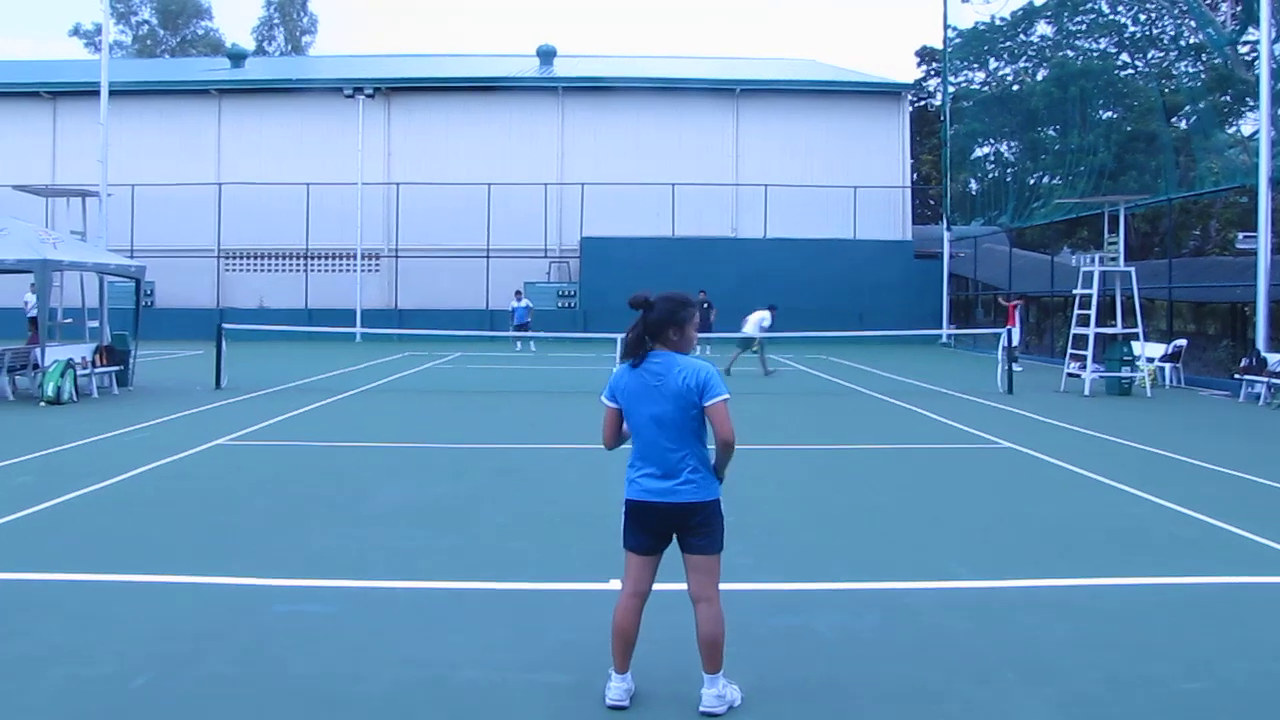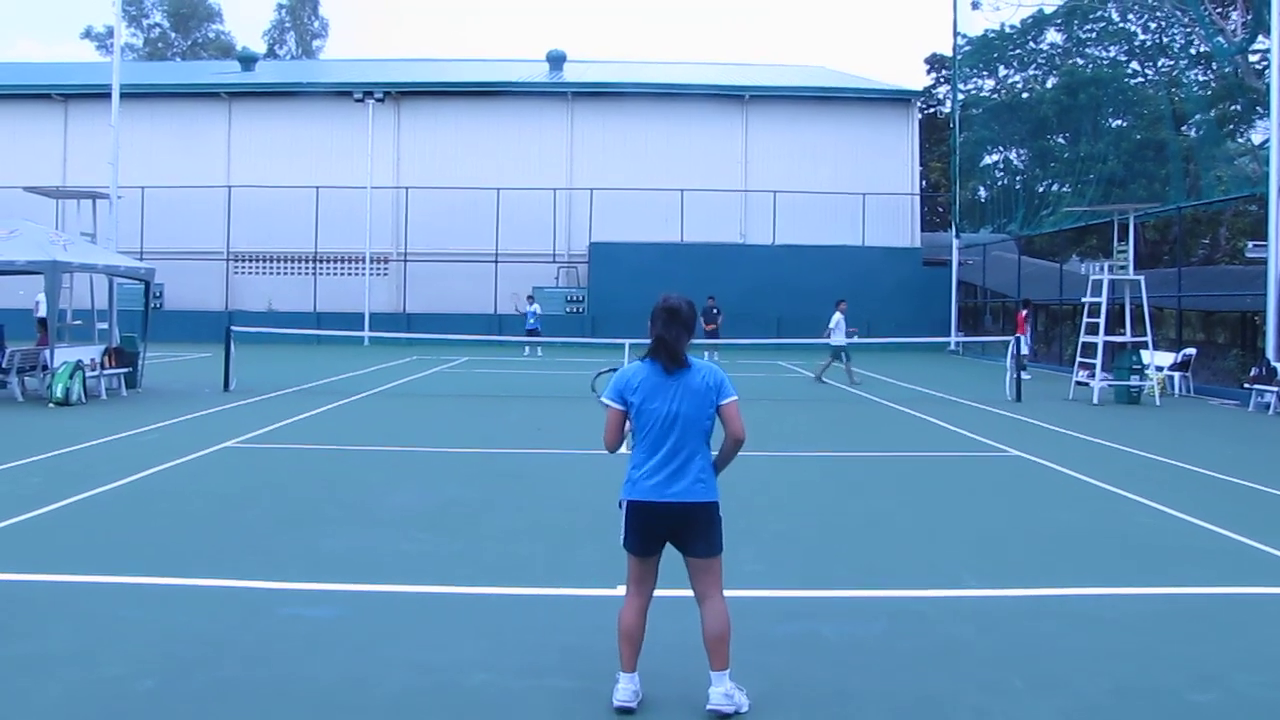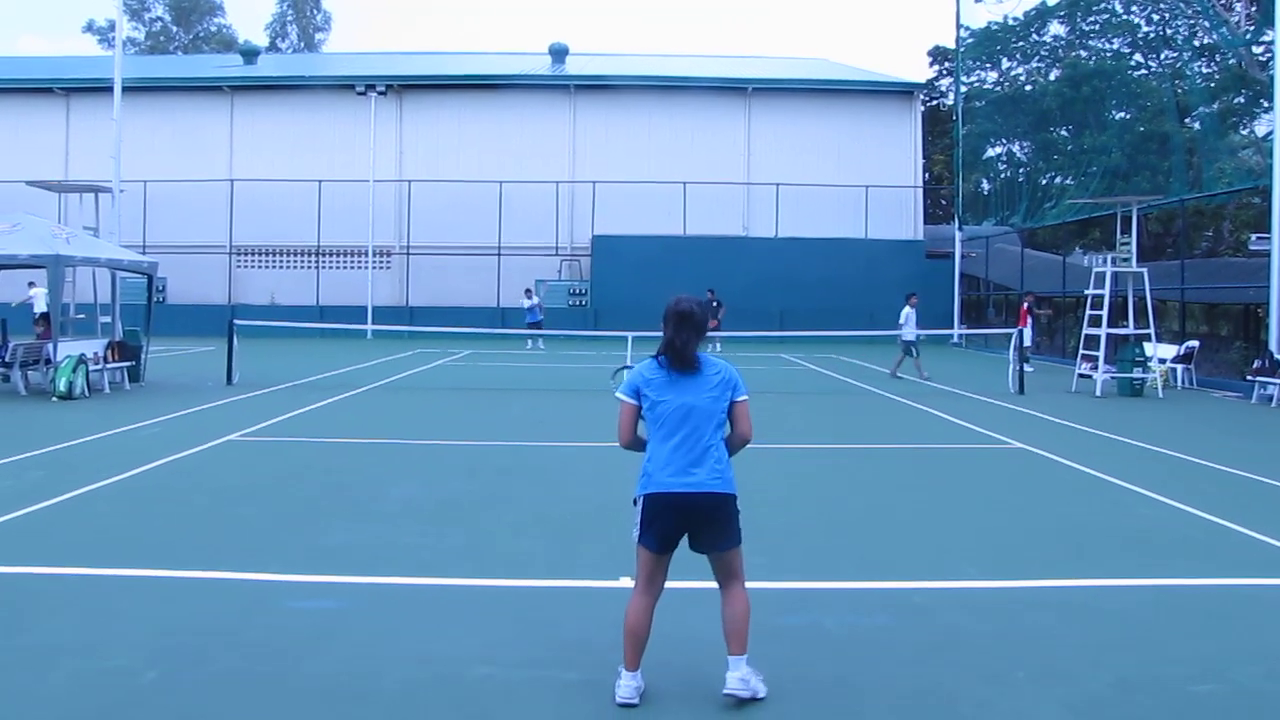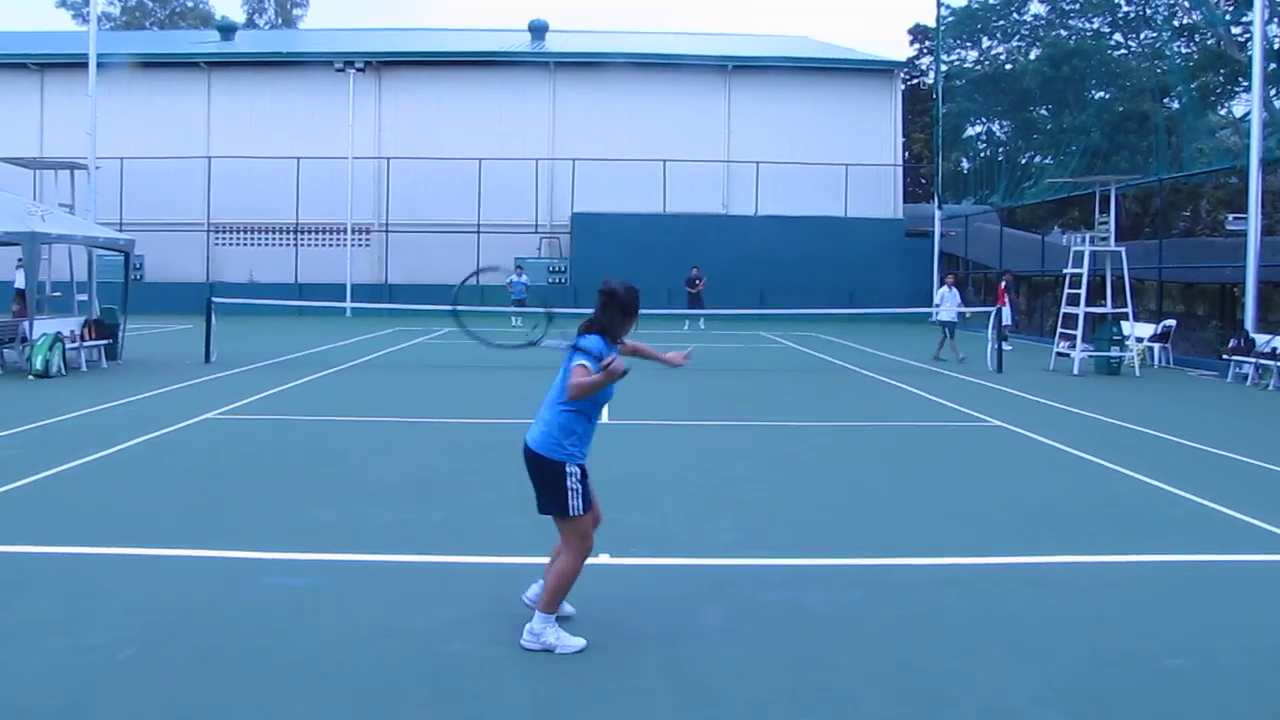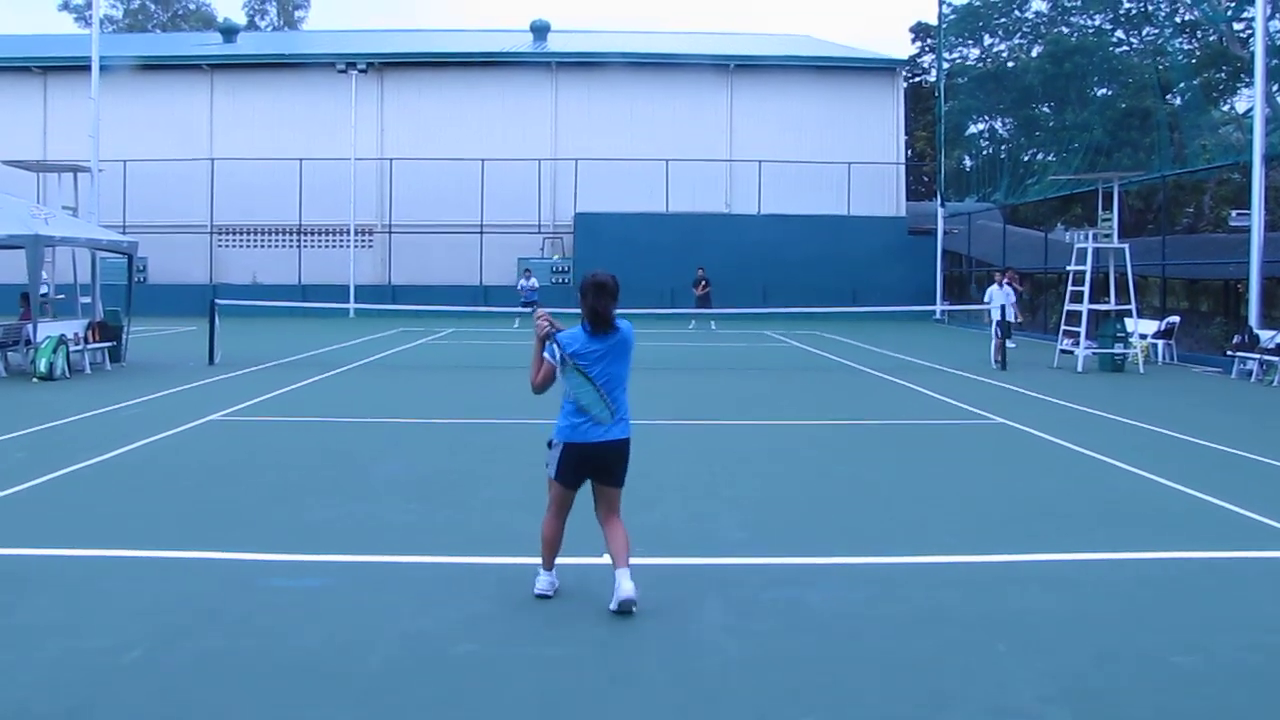
dt=1s
person 1, frame 1
left shoulder: (622, 376)
right shoulder: (701, 374)
left elbow: (610, 440)
right elbow: (726, 438)
right wrist: (719, 470)
left hip: (643, 499)
right hip: (697, 499)
left knee: (632, 593)
right knee: (705, 597)
left ankle: (619, 682)
person 1, frame 2
left shoulder: (628, 377)
right shoulder: (712, 376)
left elbow: (611, 443)
right elbow: (737, 435)
left hip: (643, 501)
right hip: (698, 502)
left knee: (637, 594)
right knee: (710, 596)
left ankle: (627, 685)
person 1, frame 3
left shoulder: (641, 375)
right shoulder: (726, 374)
left elbow: (626, 438)
right elbow: (742, 435)
left hip: (659, 493)
right hip: (715, 493)
left knee: (646, 588)
right knee: (732, 583)
left ankle: (628, 681)
right ankle: (738, 673)
person 1, frame 4
left shoulder: (604, 341)
right shoulder: (592, 345)
left elbow: (627, 347)
right elbow: (574, 388)
left wrist: (665, 358)
right wrist: (605, 376)
left hip: (549, 449)
right hip: (557, 455)
left knee: (584, 523)
right knee: (578, 544)
left ankle: (543, 590)
right ankle: (539, 628)
person 1, frame 5
left shoulder: (567, 341)
right shoulder: (626, 333)
left elbow: (538, 386)
left wrist: (540, 341)
right wrist: (555, 329)
left hip: (573, 439)
right hip: (616, 440)
left knee: (556, 511)
right knee: (610, 514)
left ankle: (546, 578)
right ankle: (623, 581)
